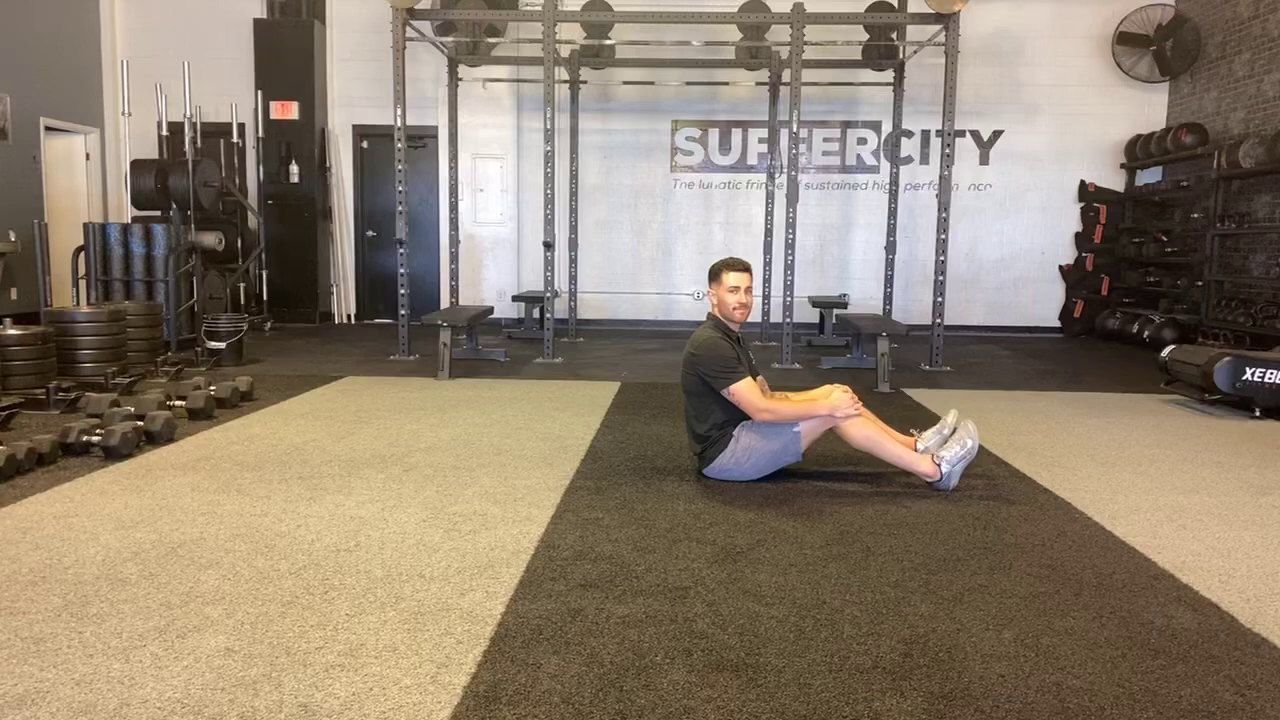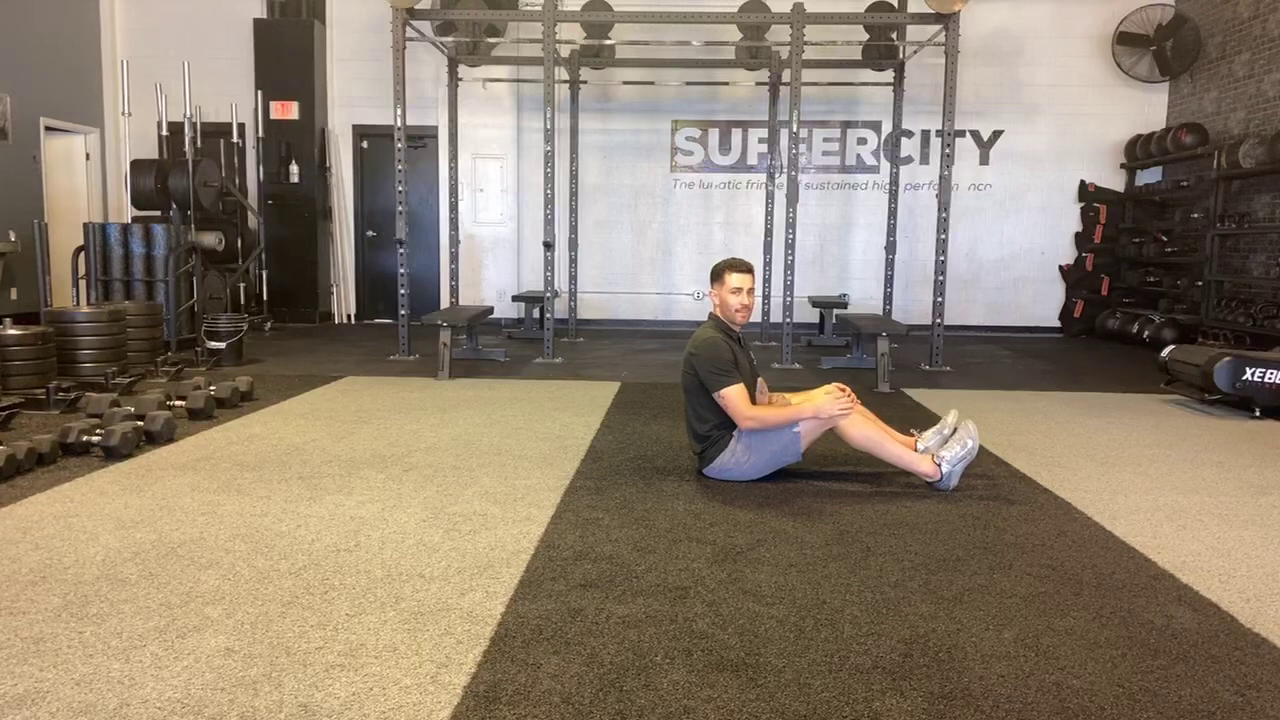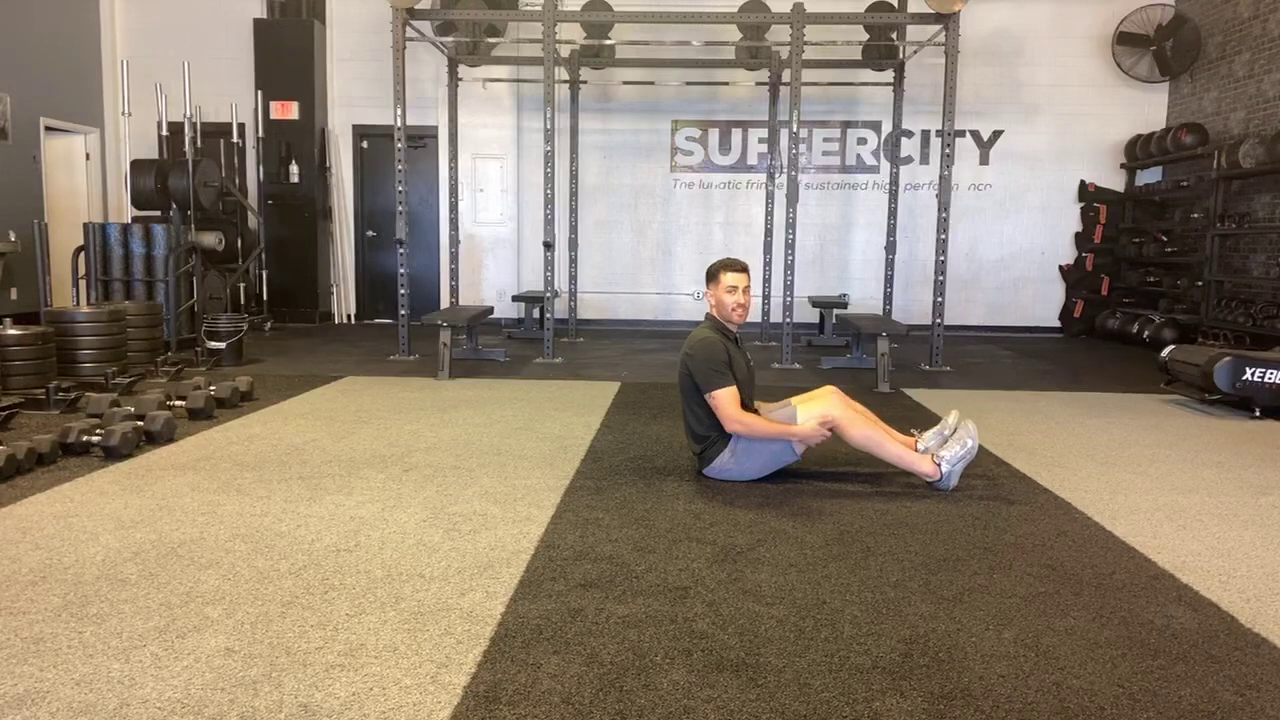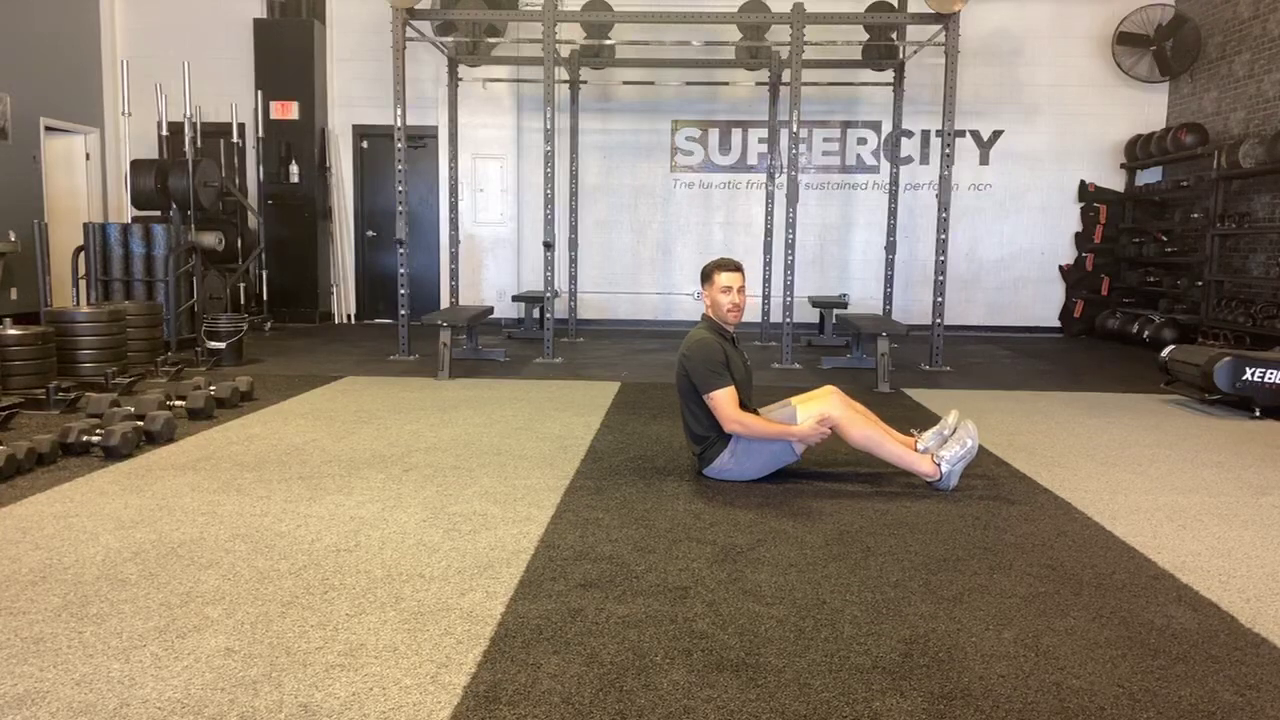
dt=0.4s
person 1, frame 1
left shoulder: (730, 338)
right shoulder: (711, 344)
left elbow: (765, 396)
right elbow: (761, 410)
left wrist: (826, 396)
right wrist: (825, 407)
left hip: (737, 439)
right hip: (725, 454)
left knee: (832, 395)
right knee: (832, 410)
left ankle: (914, 445)
right ankle: (932, 469)
person 1, frame 2
left shoulder: (732, 338)
right shoulder: (711, 345)
left elbow: (763, 400)
right elbow: (746, 417)
left wrist: (820, 395)
right wrist: (812, 409)
left hip: (736, 441)
right hip: (725, 454)
left knee: (832, 398)
right knee: (831, 412)
left ankle: (915, 445)
right ankle: (933, 469)
person 1, frame 3
left shoulder: (726, 338)
right shoulder: (707, 345)
right elbow: (733, 421)
left wrist: (807, 405)
right wrist: (799, 433)
left hip: (735, 443)
right hip: (724, 454)
left knee: (829, 394)
right knee: (831, 408)
left ankle: (915, 445)
right ankle: (932, 469)
person 1, frame 4
left shoulder: (723, 338)
right shoulder: (704, 346)
right elbow: (732, 421)
left wrist: (798, 420)
right wrist: (798, 432)
left hip: (737, 441)
right hip: (726, 454)
left knee: (830, 394)
right knee: (831, 407)
left ankle: (915, 445)
right ankle: (933, 469)
